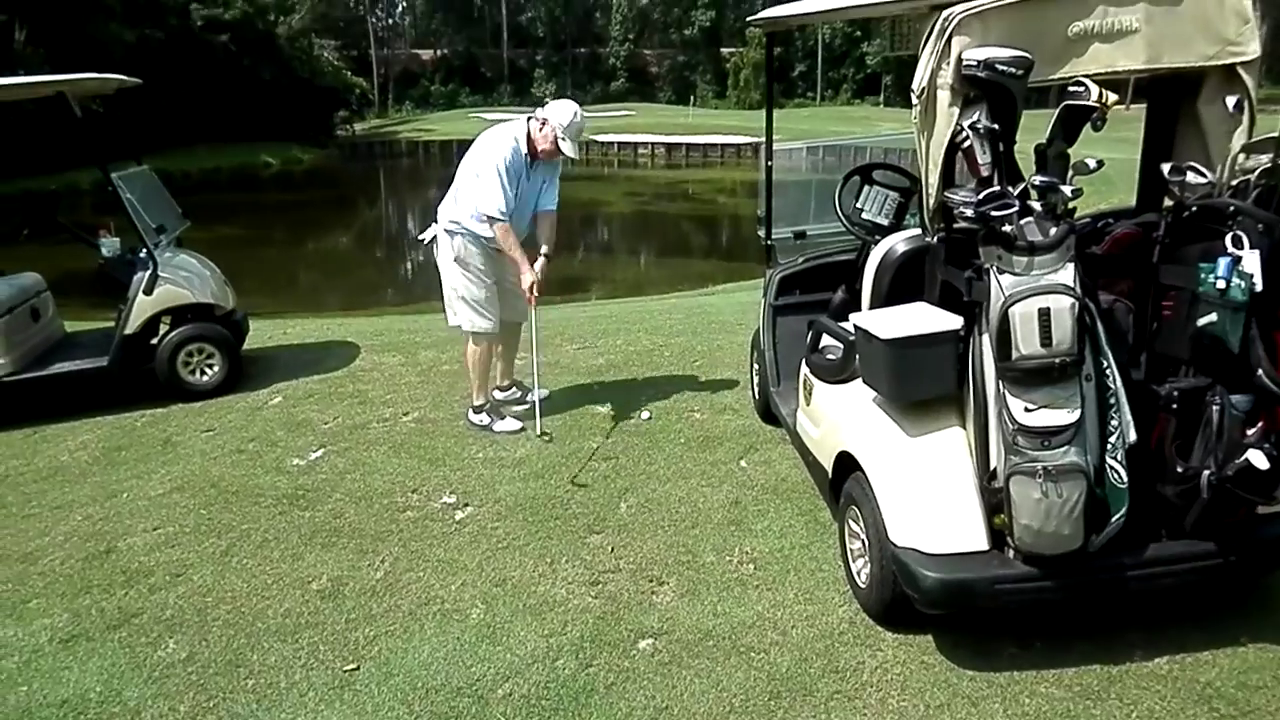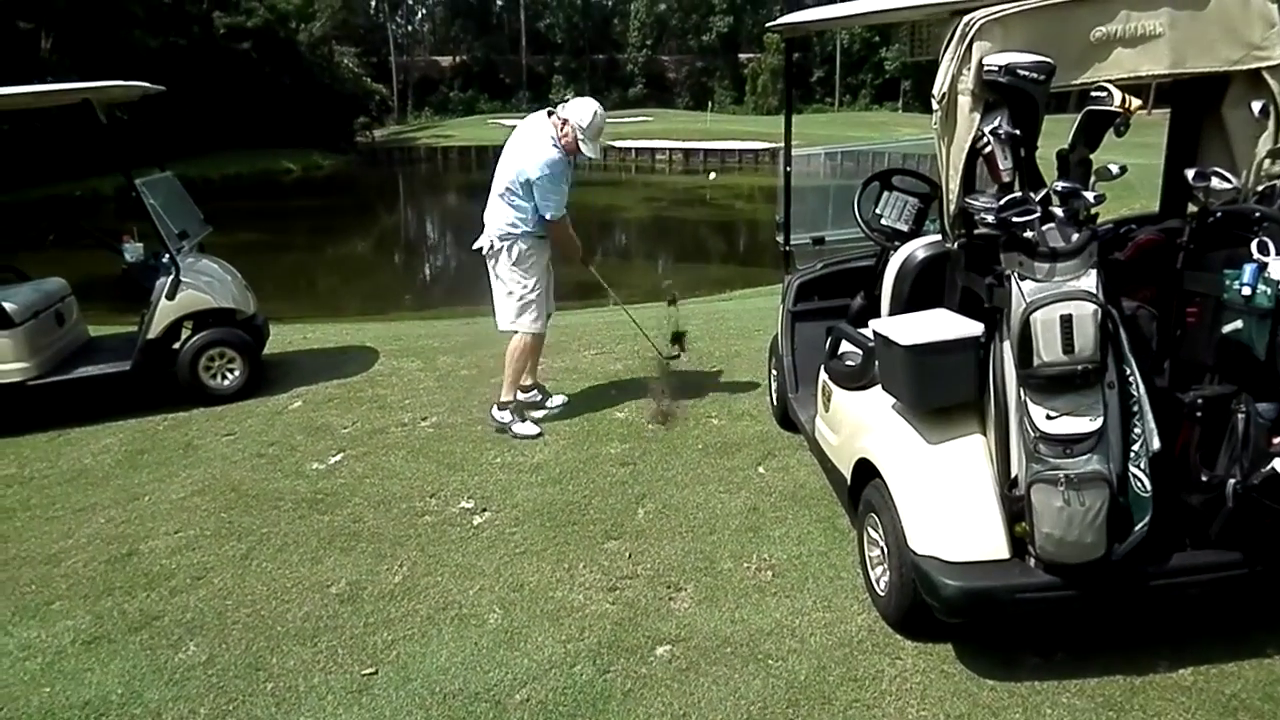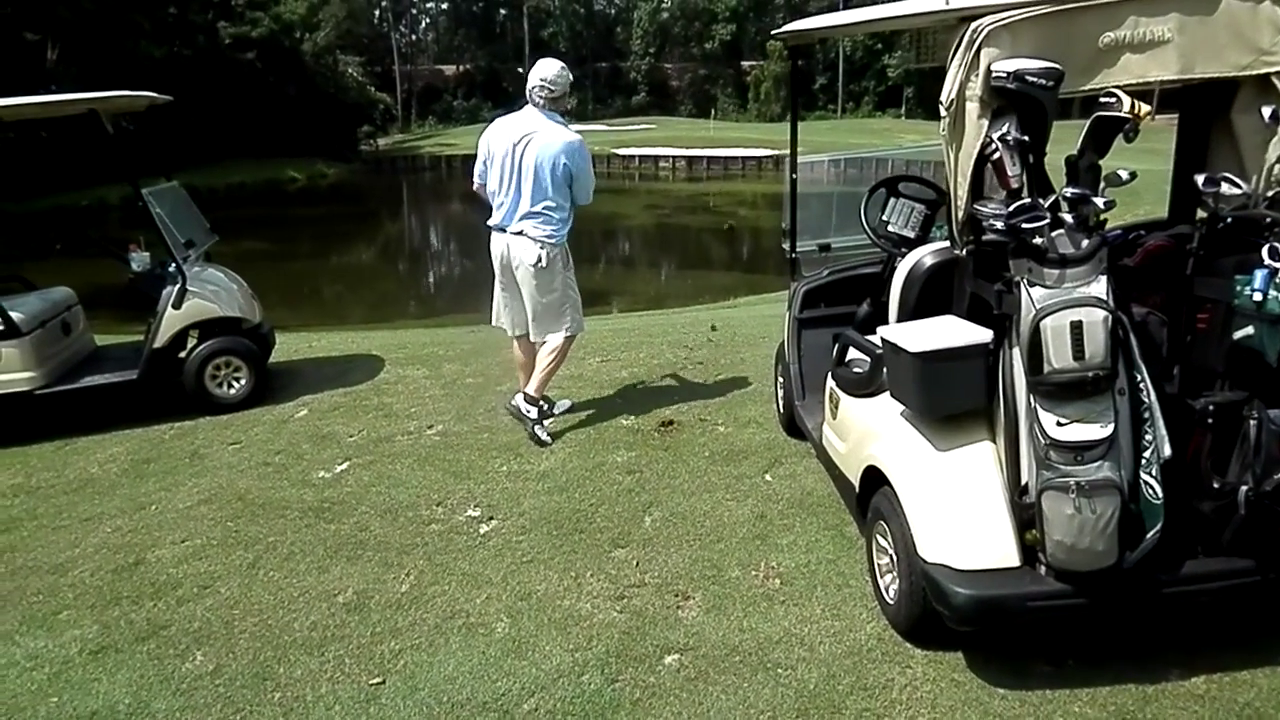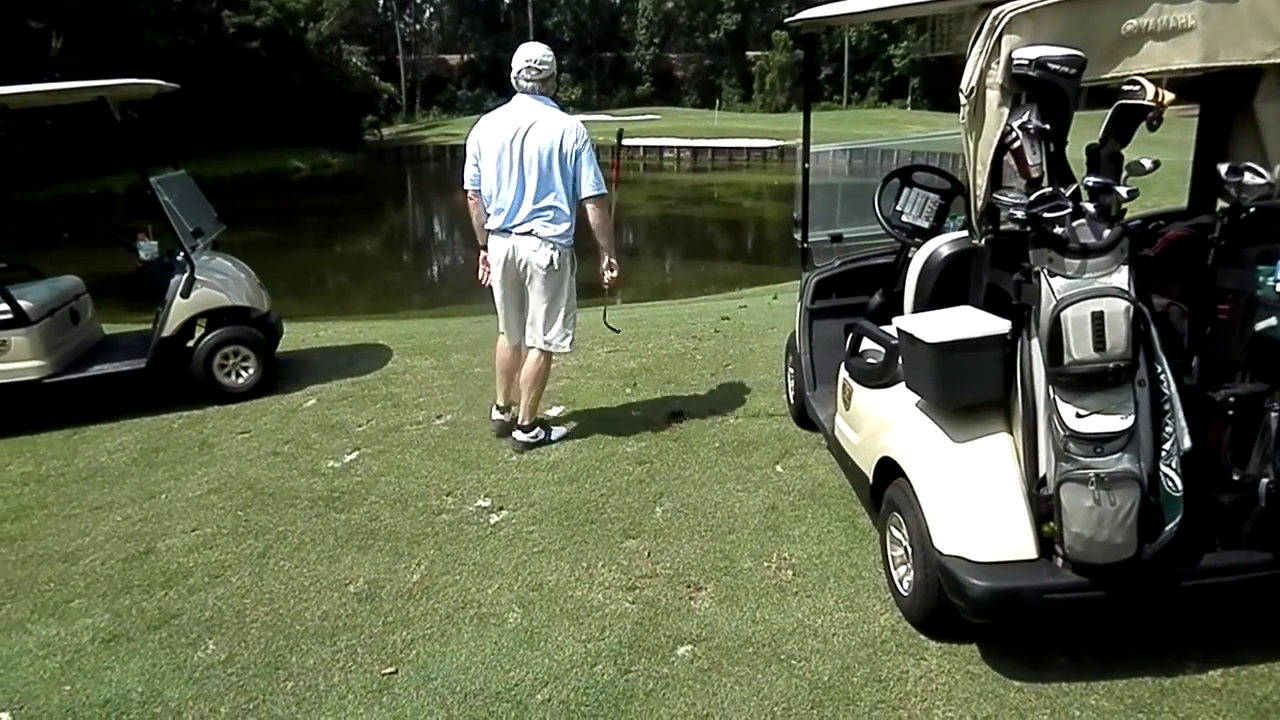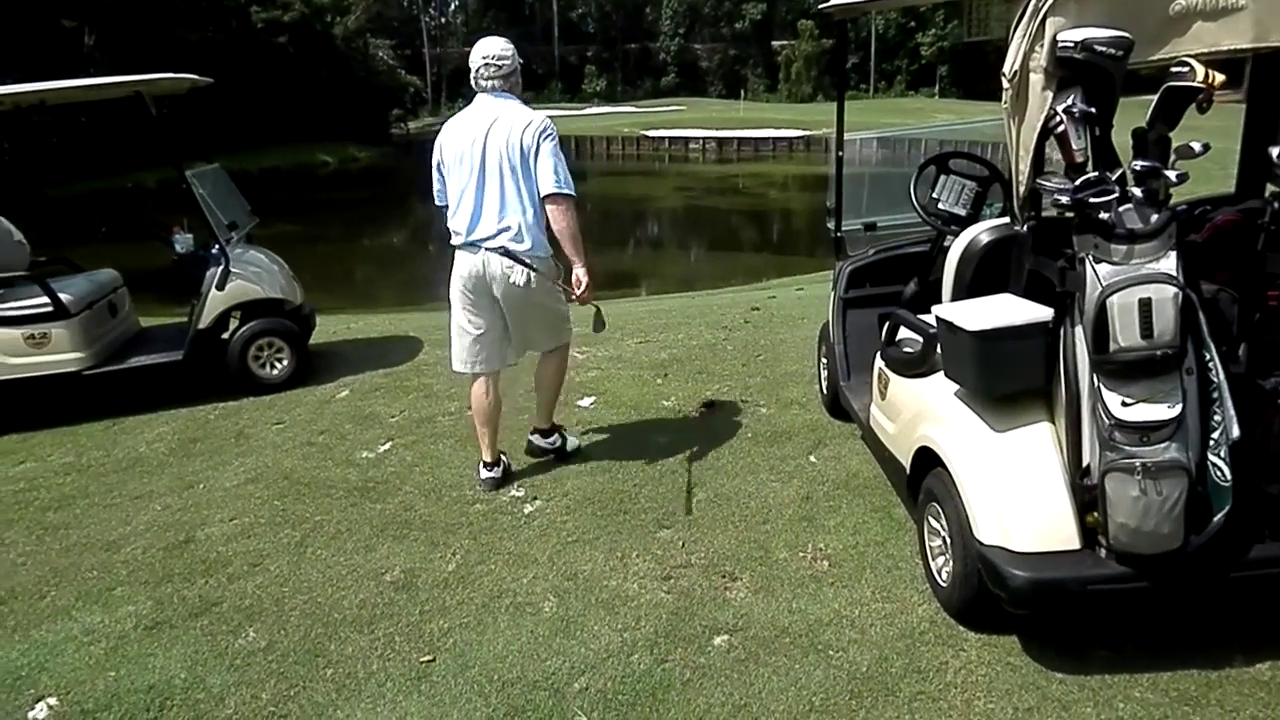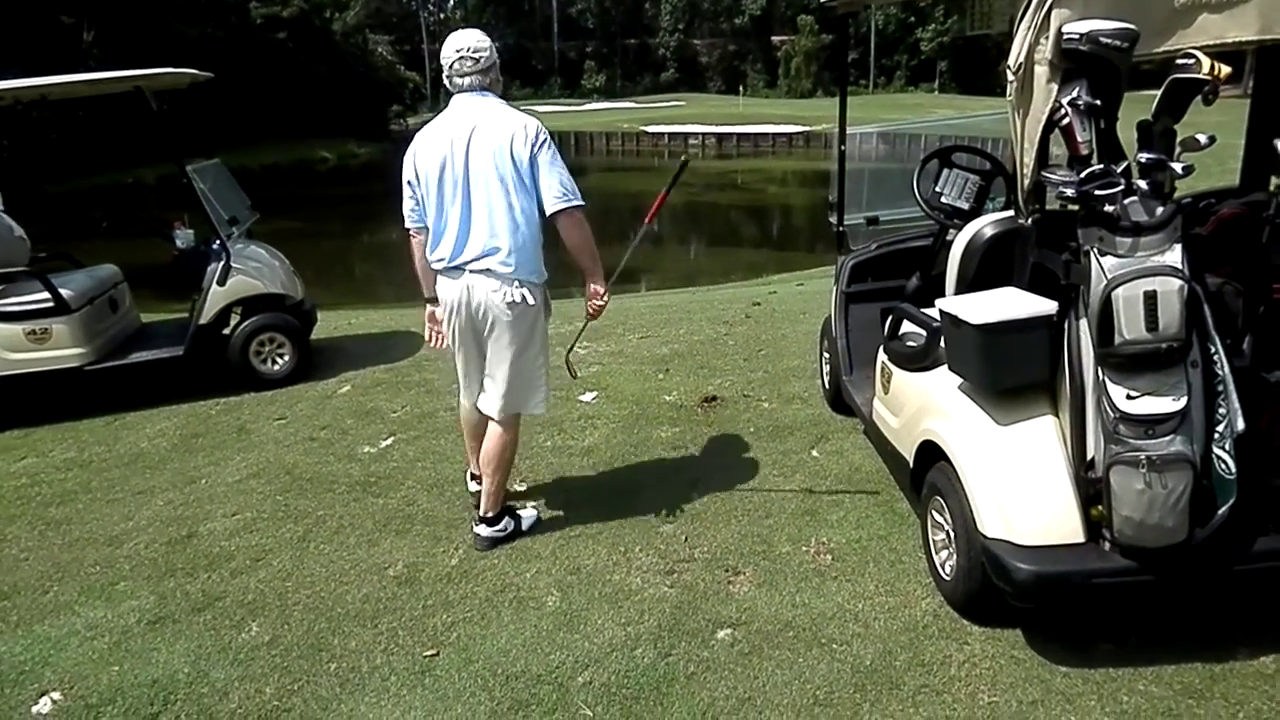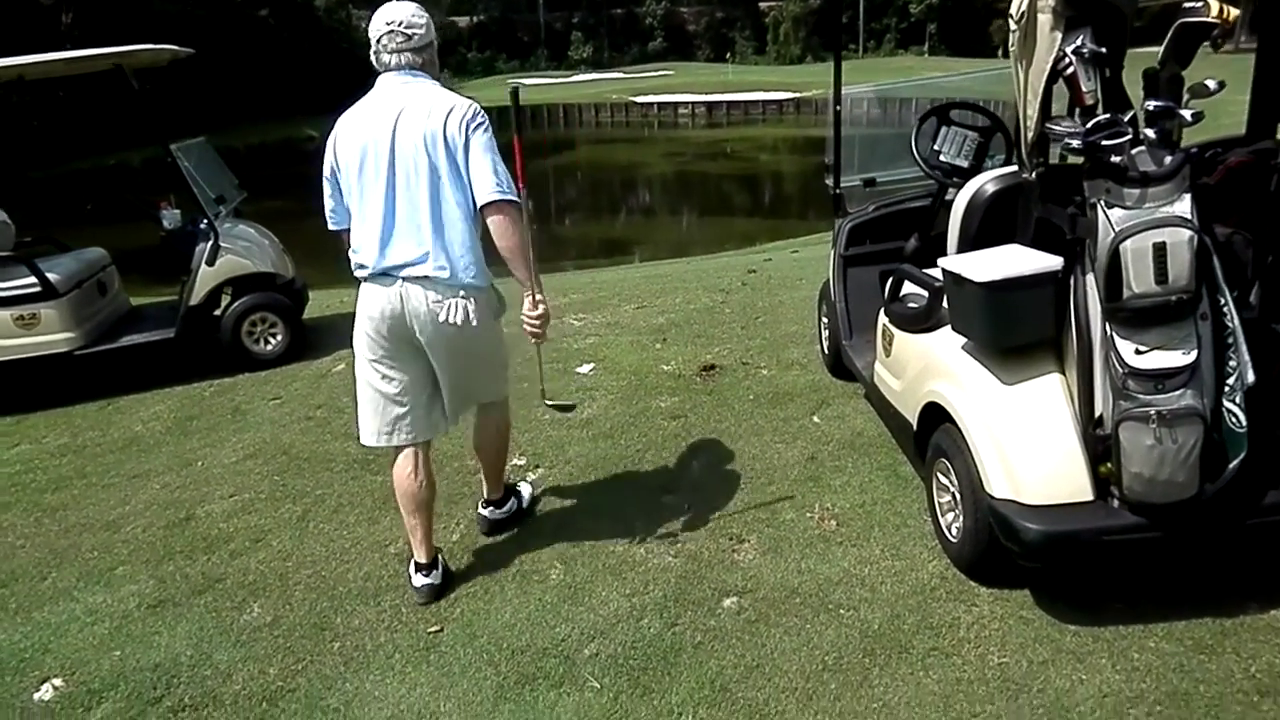
dt=0.7s
person 1, frame 1
left shoulder: (547, 157)
right shoulder: (502, 148)
left elbow: (546, 210)
right elbow: (497, 219)
left wrist: (543, 257)
right wrist: (524, 269)
left hip: (495, 243)
right hip: (464, 240)
left knee: (512, 317)
right knee: (483, 325)
left ankle: (505, 387)
right ankle: (479, 408)
person 1, frame 2
left shoulder: (539, 122)
right shoulder: (547, 159)
right elbow: (556, 221)
left wrist: (563, 239)
right wrist: (573, 248)
left hip: (520, 237)
right hip: (513, 242)
left knee: (536, 317)
right knee: (528, 323)
left ankle: (527, 388)
right ankle: (504, 406)
person 1, frame 3
left shoulder: (496, 130)
right shoulder: (570, 143)
left elbow: (479, 186)
right elbow: (582, 199)
left hip: (501, 240)
right hip: (541, 246)
left knee: (521, 329)
right knee: (562, 329)
left ankle: (533, 399)
right ankle: (530, 398)
person 1, frame 4
left shoulder: (486, 126)
right shoulder: (569, 129)
left elbow: (474, 196)
right elbow: (593, 200)
left wrist: (484, 247)
right wrist: (608, 255)
left hip: (502, 244)
right hip: (547, 246)
left knee: (510, 330)
right knee: (541, 341)
left ankle: (502, 409)
right ankle: (527, 427)
person 1, frame 5
left shoulder: (450, 131)
right shoulder: (534, 125)
right elbow: (557, 202)
right wrist: (578, 264)
left hip: (468, 262)
right hip: (523, 262)
left knee: (482, 368)
right knee: (555, 341)
left ankle: (490, 463)
right ankle: (544, 432)
person 1, frame 6
left shoulder: (424, 141)
right shoulder: (523, 129)
left elbow: (418, 233)
right elbow: (567, 214)
left wrist: (431, 300)
right wrist: (595, 278)
left hip: (453, 287)
right hip: (510, 286)
left knee: (474, 393)
right knee: (505, 405)
left ankle: (475, 475)
right ankle: (492, 517)
person 1, frame 7
left shoulder: (346, 126)
right shoulder: (457, 112)
left elbow: (343, 229)
right elbow: (499, 210)
right wrist: (530, 289)
left hip: (378, 298)
right hip: (452, 292)
left knee: (405, 437)
right knee: (490, 396)
left ankle: (425, 565)
right ankle: (497, 501)
